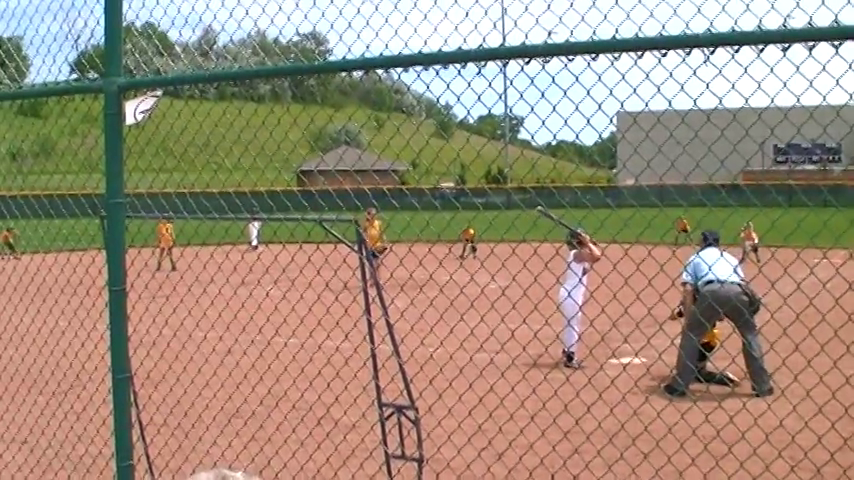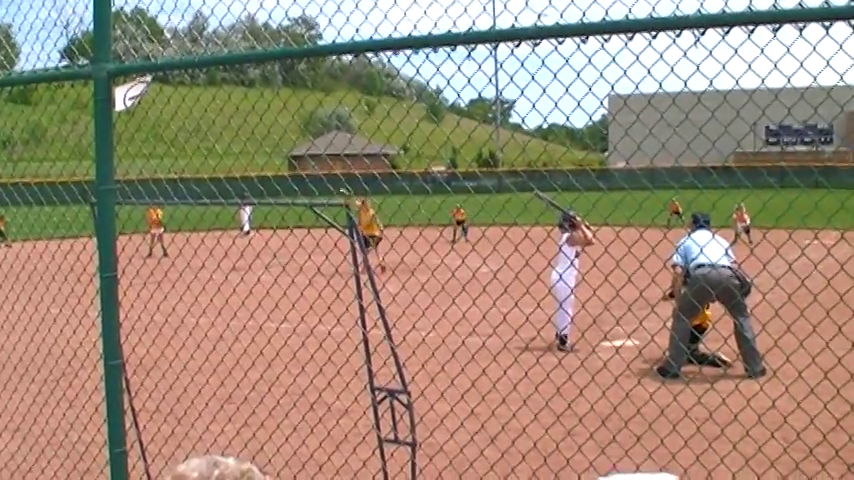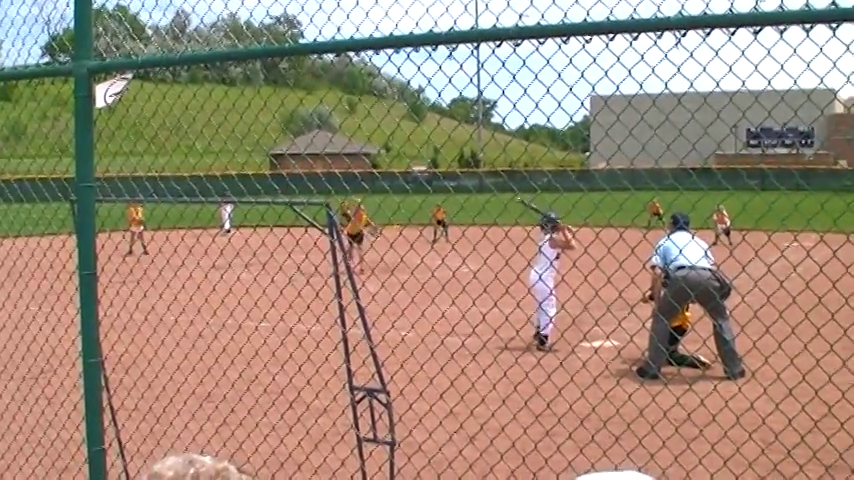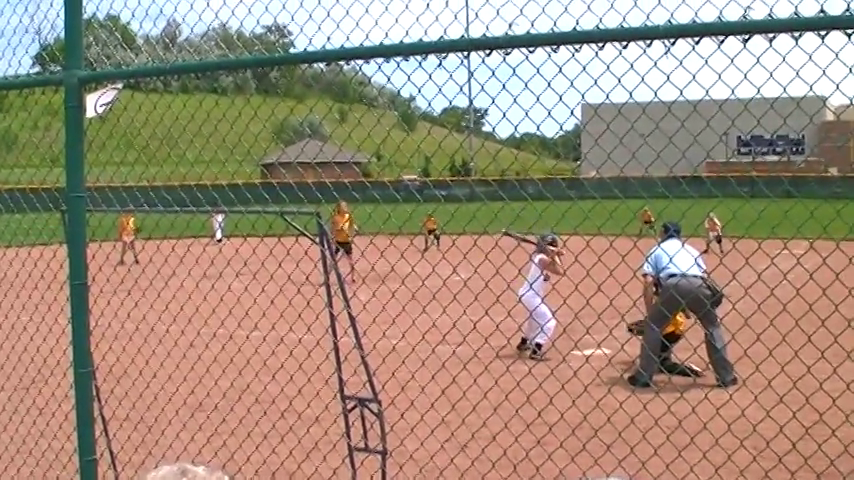
dt=0.5s
person 1, frame 1
left shoulder: (695, 258)
right shoulder: (730, 258)
left elbow: (688, 290)
right elbow: (742, 282)
left wrist: (687, 320)
left hip: (711, 293)
right hip: (736, 292)
left knee: (690, 334)
right knee: (750, 334)
left ankle: (679, 385)
right ankle: (763, 386)
person 1, frame 2
left shoulder: (686, 241)
right shoulder: (721, 240)
left elbow: (678, 273)
right elbow: (734, 266)
left wrist: (677, 302)
left hip: (702, 276)
right hip: (727, 276)
left knee: (681, 316)
right knee: (742, 316)
left ankle: (672, 367)
right ankle: (755, 367)
person 1, frame 3
left shoulder: (665, 242)
right shoulder: (700, 242)
left elbow: (657, 274)
right elbow: (713, 268)
left wrist: (657, 303)
right wrist: (698, 297)
left hip: (682, 277)
right hip: (707, 277)
left knee: (661, 317)
right knee: (722, 319)
left ankle: (652, 368)
right ankle: (734, 369)
person 1, frame 4
left shoulder: (656, 250)
right shoulder: (691, 249)
left elbow: (648, 282)
left wrist: (650, 313)
left hip: (674, 285)
right hip: (699, 285)
left knee: (652, 325)
right knee: (713, 326)
left ankle: (643, 376)
right ankle: (726, 376)
person 2, frame 1
left shoulder: (580, 255)
right shoulder: (577, 254)
left elbow: (598, 255)
right elbow: (596, 256)
left wrist: (591, 243)
right wrist: (588, 243)
left hip: (572, 295)
right hip: (571, 296)
left knee: (571, 326)
right knee: (573, 327)
left ankle: (567, 354)
right ankle: (569, 358)
person 2, frame 2
left shoulder: (569, 237)
right shoulder: (570, 237)
left elbow: (590, 240)
right elbow: (589, 240)
left wrist: (584, 226)
right wrist: (581, 226)
left hip: (561, 278)
right hip: (564, 279)
left knee: (563, 309)
right knee: (567, 310)
left ankle: (560, 336)
right ankle: (563, 341)
person 2, frame 3
left shoulder: (546, 238)
right shoulder: (554, 239)
left elbow: (567, 245)
right elbow: (572, 246)
left wrist: (566, 231)
right wrist: (564, 231)
left hip: (538, 277)
right hip: (543, 279)
left knee: (544, 306)
right knee: (550, 309)
left ankle: (539, 334)
right ankle: (543, 342)
person 2, frame 4
left shoulder: (539, 256)
right shoulder: (543, 259)
left elbow: (559, 269)
right elbow: (560, 272)
left wrist: (556, 255)
right wrist: (554, 255)
left hip: (527, 294)
right hip: (531, 296)
left knee: (535, 318)
right knee: (549, 321)
left ankle: (523, 343)
right ankle: (536, 351)
